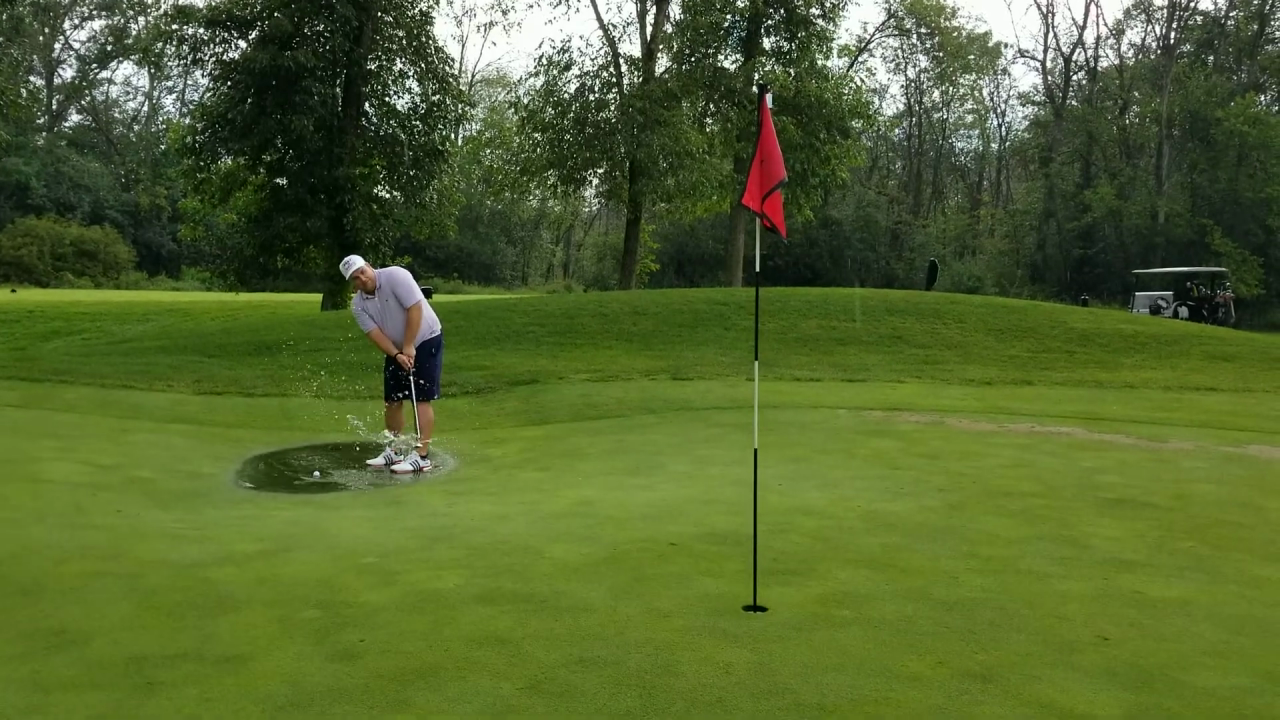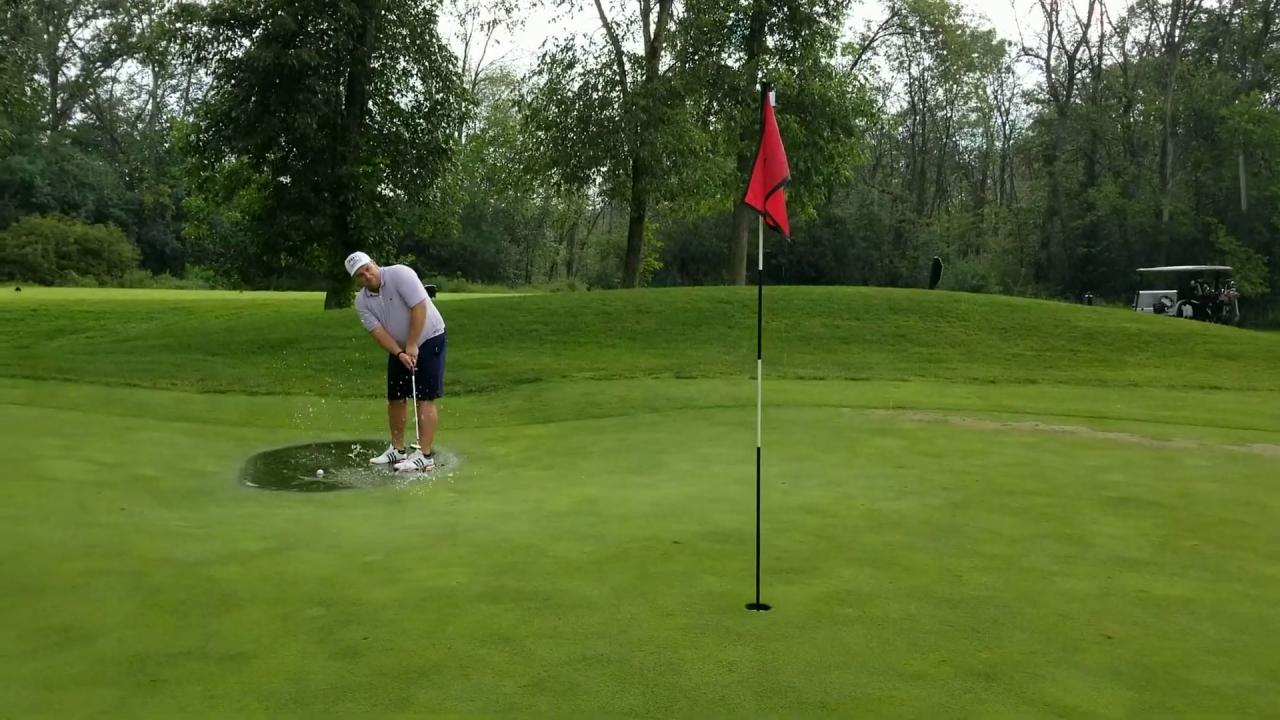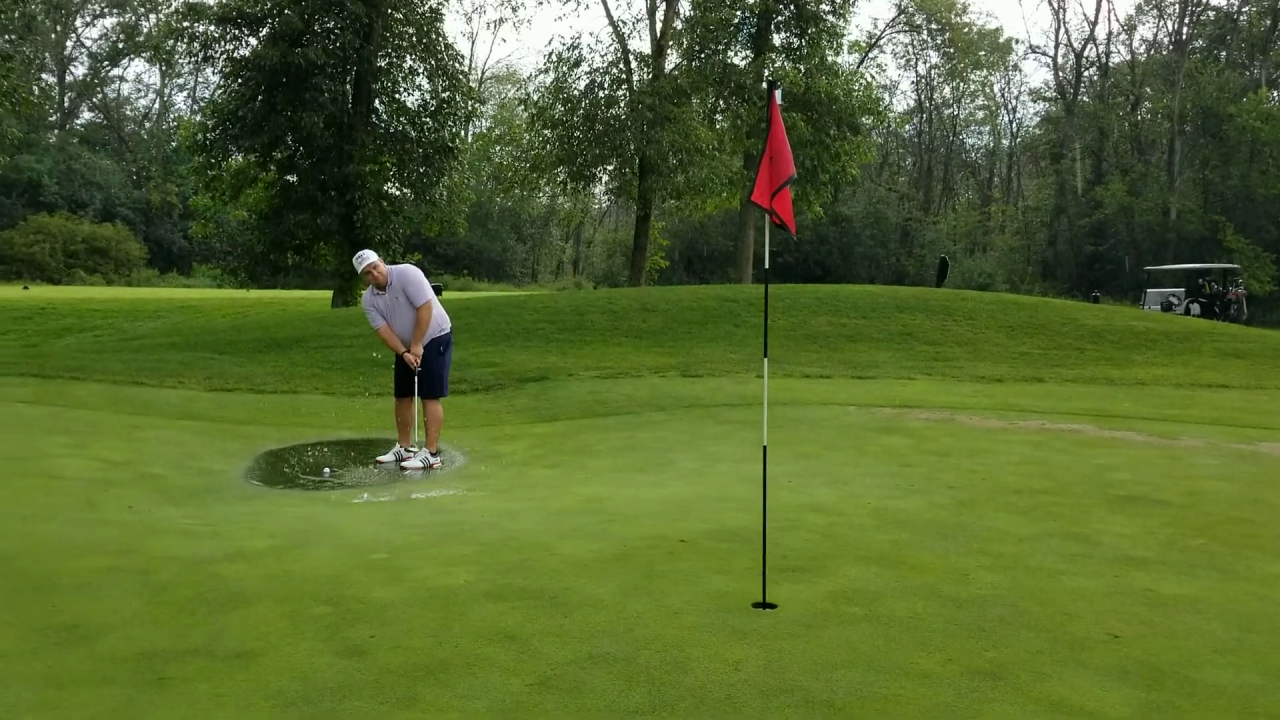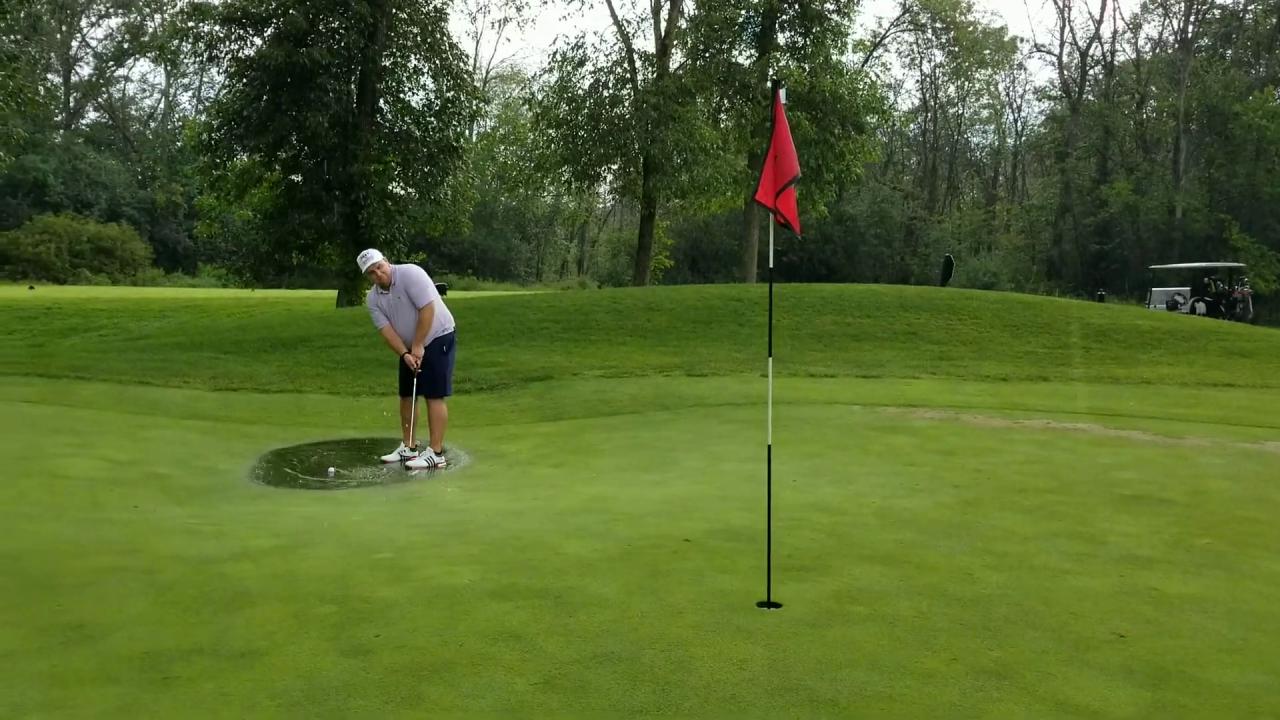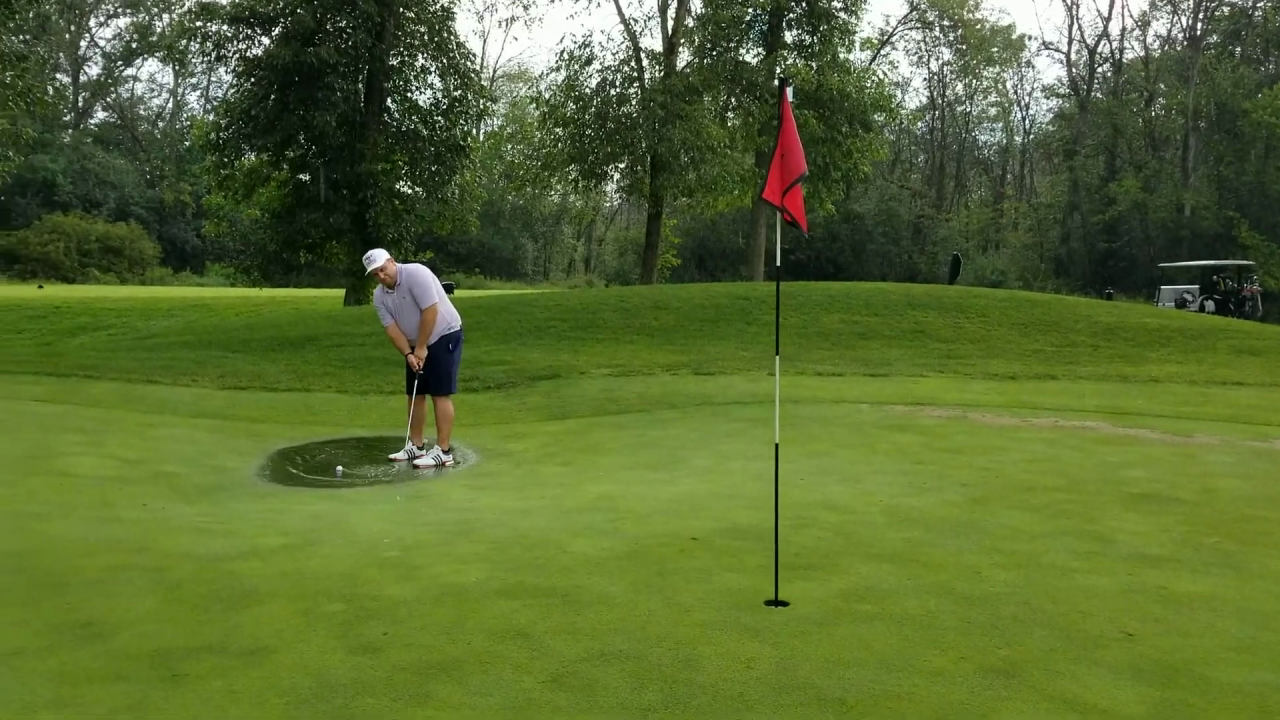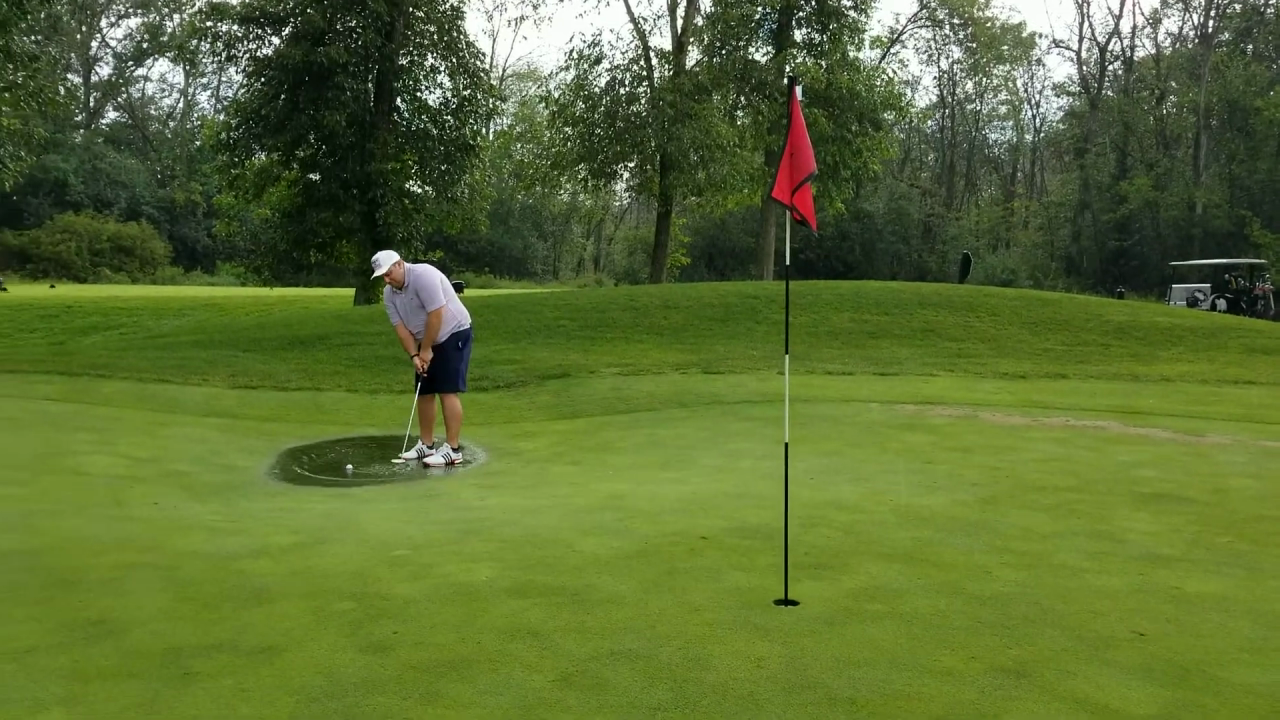
dt=0.1s
person 1, frame 1
left shoulder: (395, 276)
right shoulder: (358, 304)
left elbow: (415, 309)
right elbow: (374, 333)
left wrist: (409, 346)
right wrist: (396, 354)
left hip: (425, 342)
right hip: (396, 350)
left knee: (421, 400)
right knee: (392, 400)
left ankle: (421, 457)
right ankle: (393, 452)
person 1, frame 2
left shoulder: (400, 274)
right shoulder: (362, 301)
left elbow: (419, 308)
right elbow: (378, 331)
left wrist: (412, 345)
right wrist: (399, 353)
left hip: (428, 341)
right hip: (399, 349)
left knee: (424, 398)
right knee: (395, 399)
left ankle: (425, 455)
right ankle: (397, 450)
person 1, frame 3
left shoulder: (407, 273)
right shoulder: (368, 299)
left elbow: (425, 308)
right elbow: (383, 330)
left wrist: (417, 345)
right wrist: (403, 353)
left hip: (434, 340)
right hip: (406, 348)
left knee: (430, 397)
right knee: (402, 397)
left ankle: (431, 453)
right ankle: (404, 448)
person 1, frame 4
left shoulder: (410, 274)
right shoulder: (372, 298)
left elbow: (427, 309)
right elbow: (386, 329)
left wrist: (419, 346)
right wrist: (405, 353)
left hip: (438, 339)
right hip: (409, 347)
left knee: (434, 396)
right knee: (406, 396)
left ankle: (436, 453)
right ankle: (409, 448)
person 1, frame 5
left shoulder: (416, 274)
right shoulder: (379, 295)
left elbow: (430, 311)
right elbow: (392, 328)
left wrist: (421, 347)
right wrist: (409, 354)
left hip: (444, 337)
right hip: (417, 345)
left knee: (440, 394)
right knee: (415, 393)
left ankle: (443, 451)
right ankle: (416, 446)
person 1, frame 6
left shoulder: (424, 275)
right shoulder: (389, 294)
left elbow: (436, 314)
right elbow: (400, 327)
left wrist: (426, 349)
right wrist: (414, 355)
left hip: (454, 335)
right hip: (426, 345)
left knee: (448, 392)
right knee: (424, 393)
left ankle: (452, 449)
right ankle: (426, 445)
